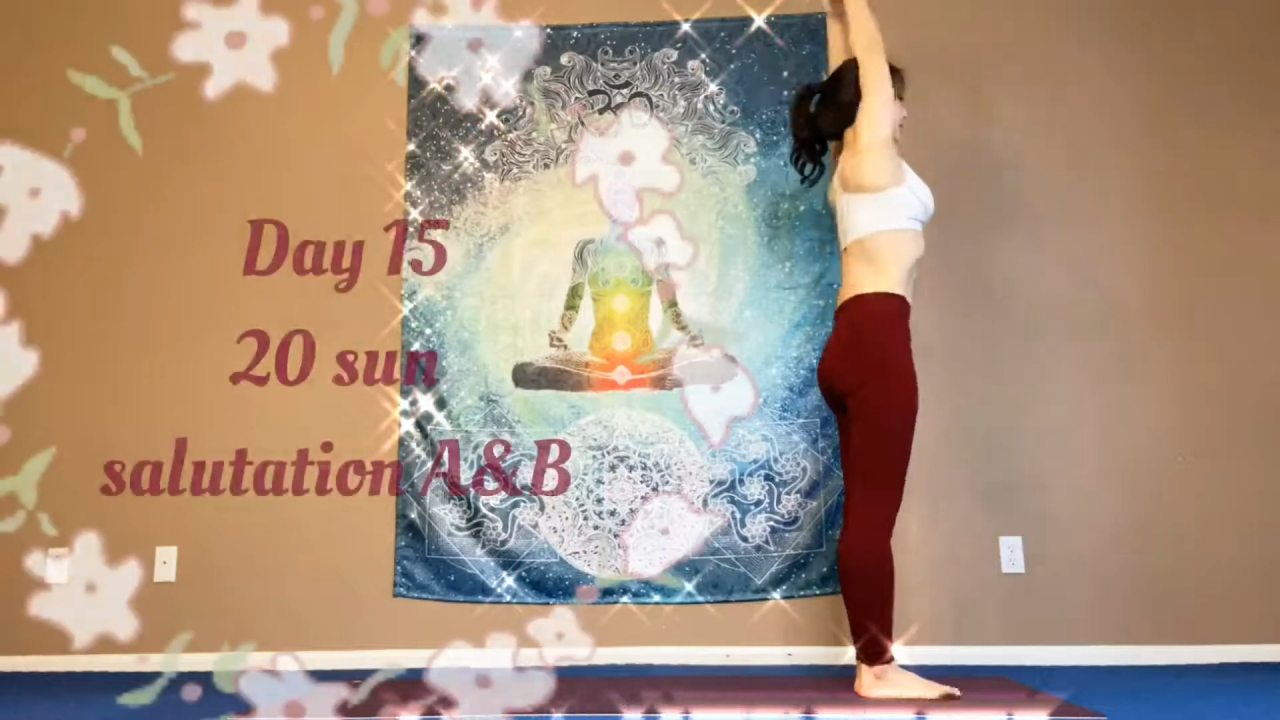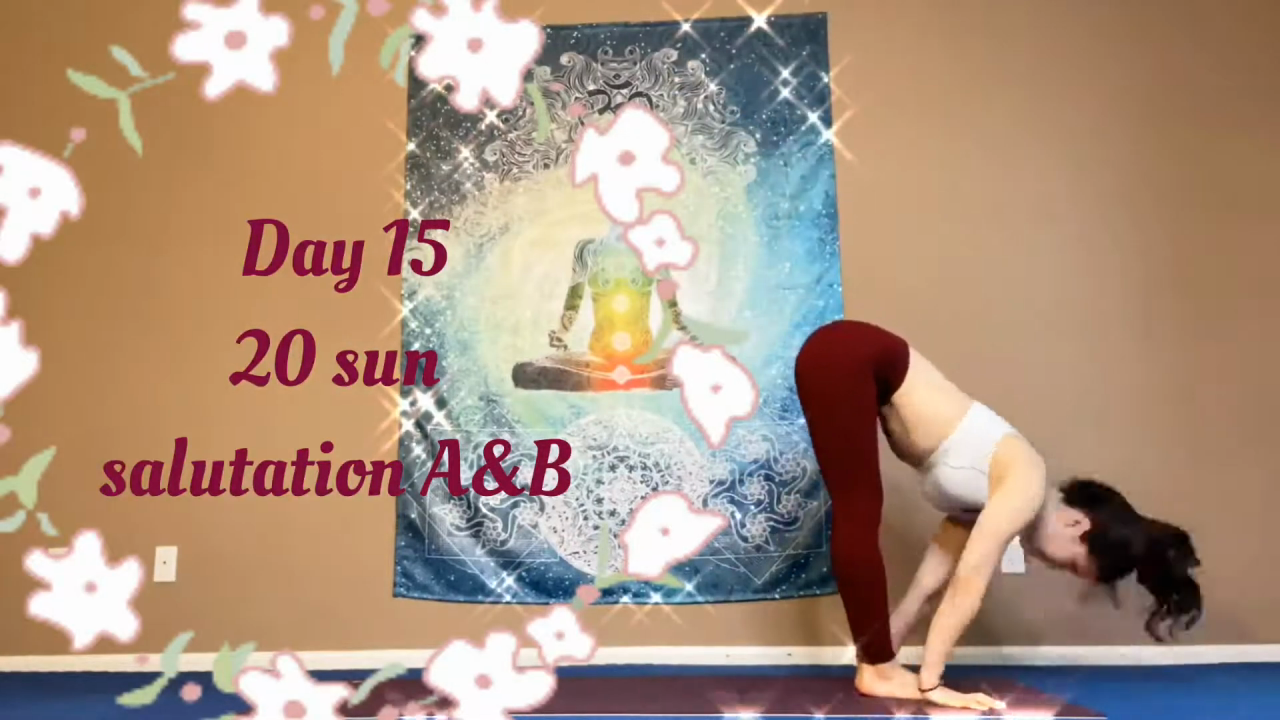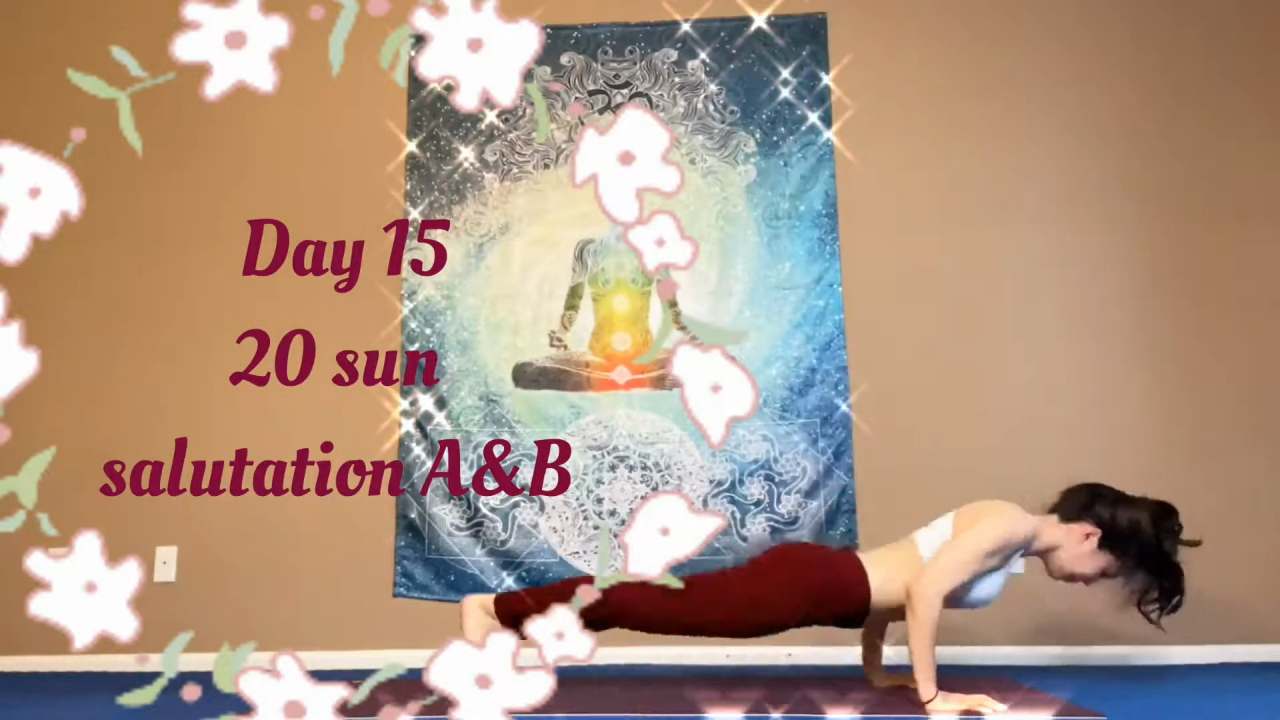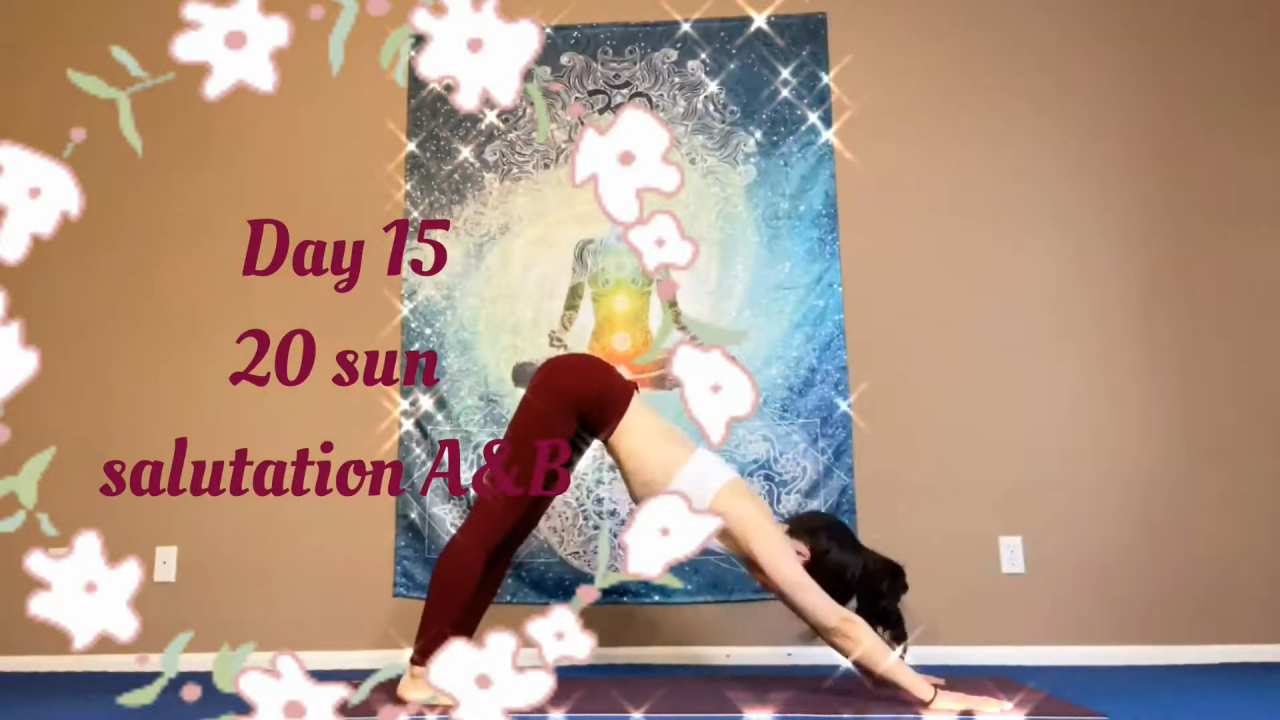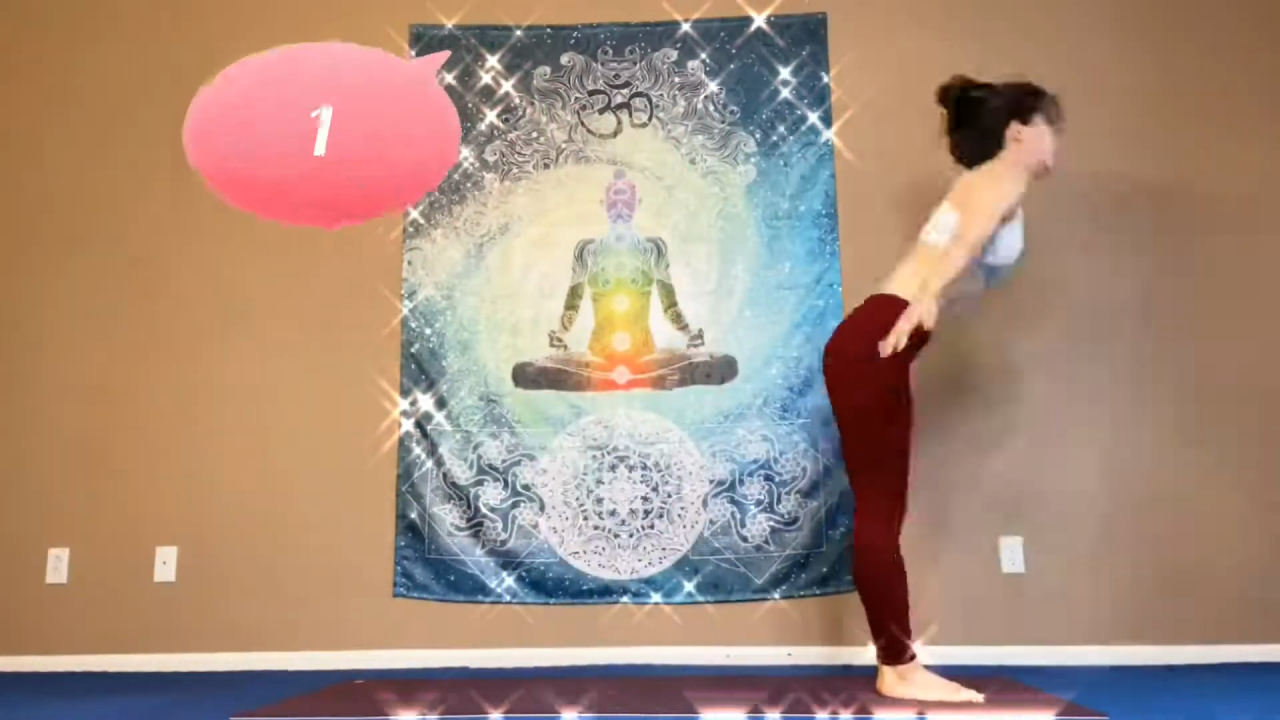
dt=1s
person 1, frame 1
left shoulder: (853, 163)
right shoulder: (870, 149)
left elbow: (853, 64)
right elbow: (869, 60)
left hip: (857, 345)
right hip: (874, 339)
left knee: (867, 513)
right knee: (872, 513)
left ankle: (876, 661)
right ankle: (876, 668)
person 1, frame 2
left shoulder: (999, 491)
right shoulder: (1026, 489)
left elbow: (933, 572)
right elbow: (967, 585)
left wrist: (886, 645)
right wrist: (929, 681)
left hip: (854, 362)
right hip: (847, 355)
left knee: (857, 518)
right knee: (858, 519)
left ankle: (877, 663)
right ankle: (877, 668)
person 1, frame 3
left shoulder: (995, 522)
right shoulder: (1010, 523)
right elbow: (925, 591)
left hip: (818, 578)
right hip: (810, 583)
left knee: (661, 599)
right knee: (656, 602)
left ankle: (498, 610)
right ankle: (499, 610)
person 1, frame 4
left shoulder: (761, 531)
right shoulder: (756, 532)
left elbow: (833, 623)
right elbow: (838, 624)
left hip: (589, 398)
right hip: (575, 392)
left knee: (504, 533)
right knee: (489, 529)
left ankle: (440, 662)
person 1, frame 5
left shoulder: (989, 185)
right shoulder: (1003, 179)
right elbow: (964, 240)
right wrist: (926, 299)
left hip: (876, 344)
right hip: (876, 340)
left knee: (879, 516)
right knee: (879, 520)
left ankle: (897, 664)
right ankle: (898, 668)
person 2, frame 1
right shoulder: (588, 250)
left elbow: (670, 304)
right elbow: (571, 305)
left wrist: (689, 336)
right wrist: (558, 338)
left hip: (645, 357)
right hip: (597, 359)
right knee: (525, 373)
person 2, frame 2
right shoulder: (587, 250)
left elbow: (669, 303)
right elbow: (572, 304)
left wrist: (686, 336)
right wrist: (560, 335)
left hip: (645, 358)
right hip: (598, 358)
right knee: (524, 372)
person 2, frame 3
right shoulder: (588, 250)
left elbow: (670, 303)
right elbow: (572, 303)
right wrist: (560, 336)
left hip: (645, 358)
right hip: (598, 357)
right knee: (524, 372)
person 2, frame 4
right shoulder: (588, 250)
left elbow: (669, 301)
right elbow: (572, 303)
left wrist: (686, 335)
right wrist: (560, 335)
left hip: (645, 358)
right hip: (599, 356)
person 2, frame 5
left shoulder: (654, 248)
right shoulder: (587, 250)
left elbow: (670, 305)
right elbow: (572, 304)
left wrist: (690, 335)
right wrist: (558, 338)
left hip: (646, 355)
right hip: (598, 357)
left knee: (725, 365)
right knee: (524, 372)
